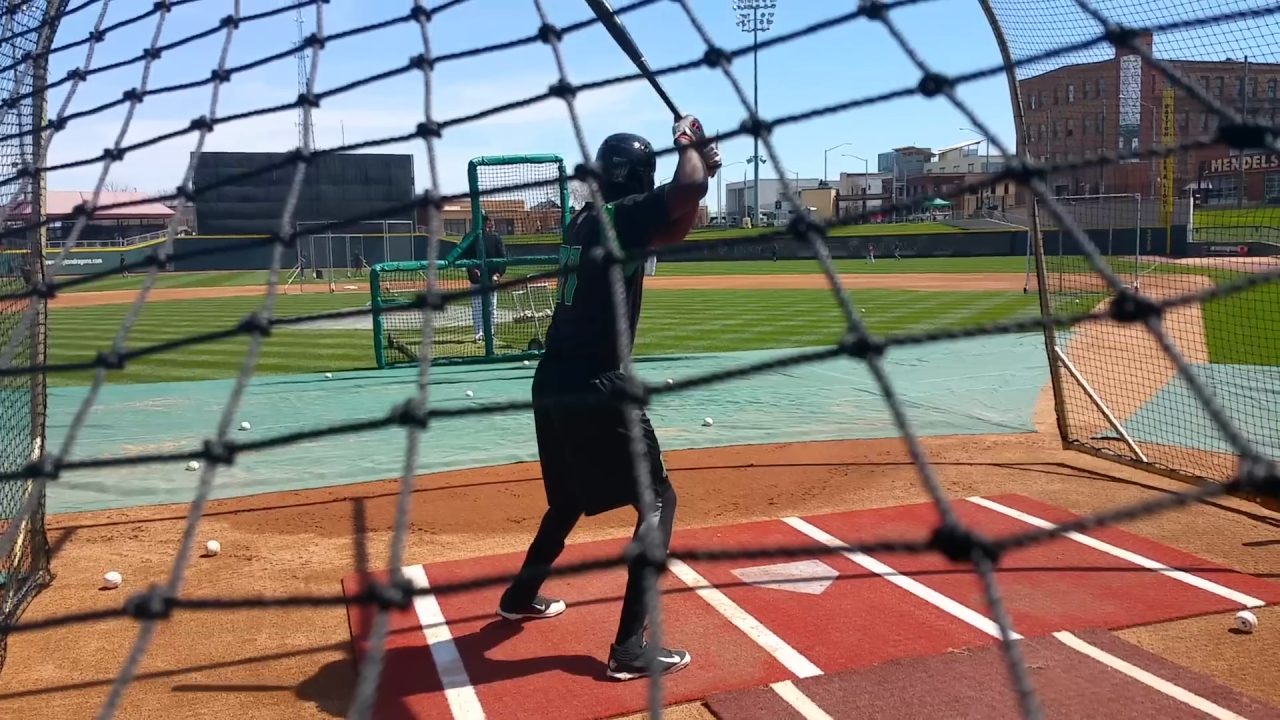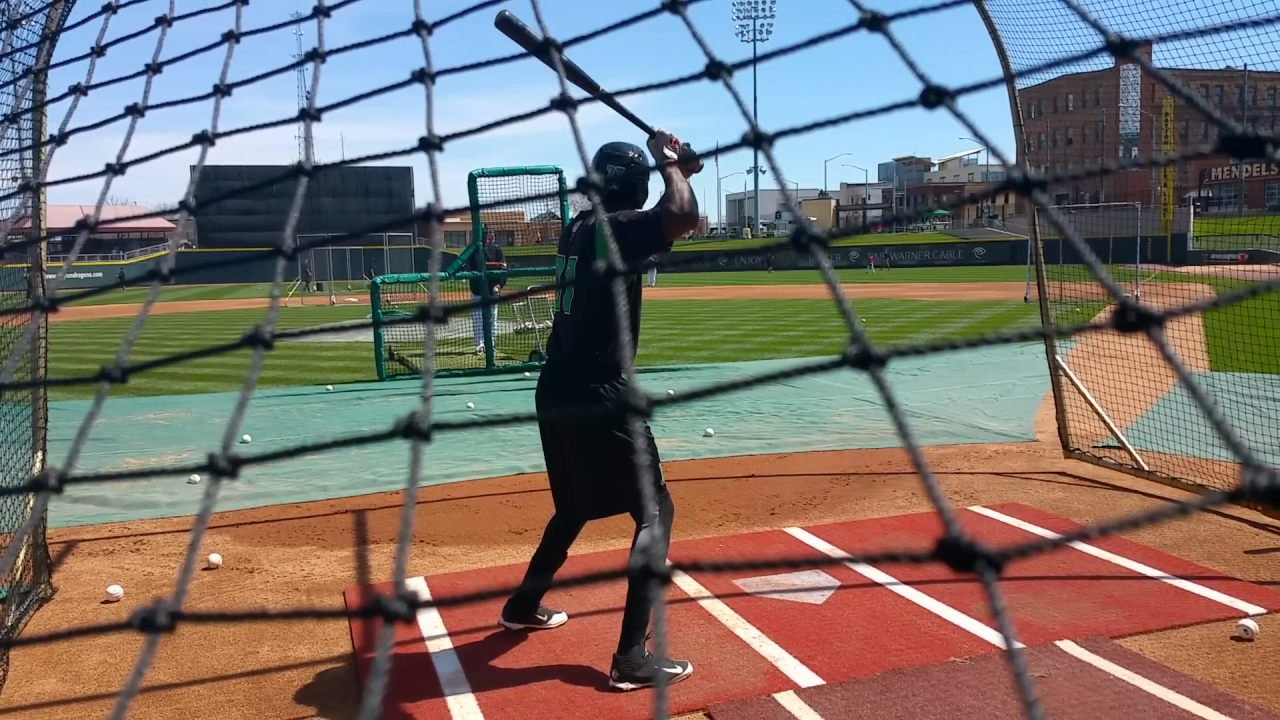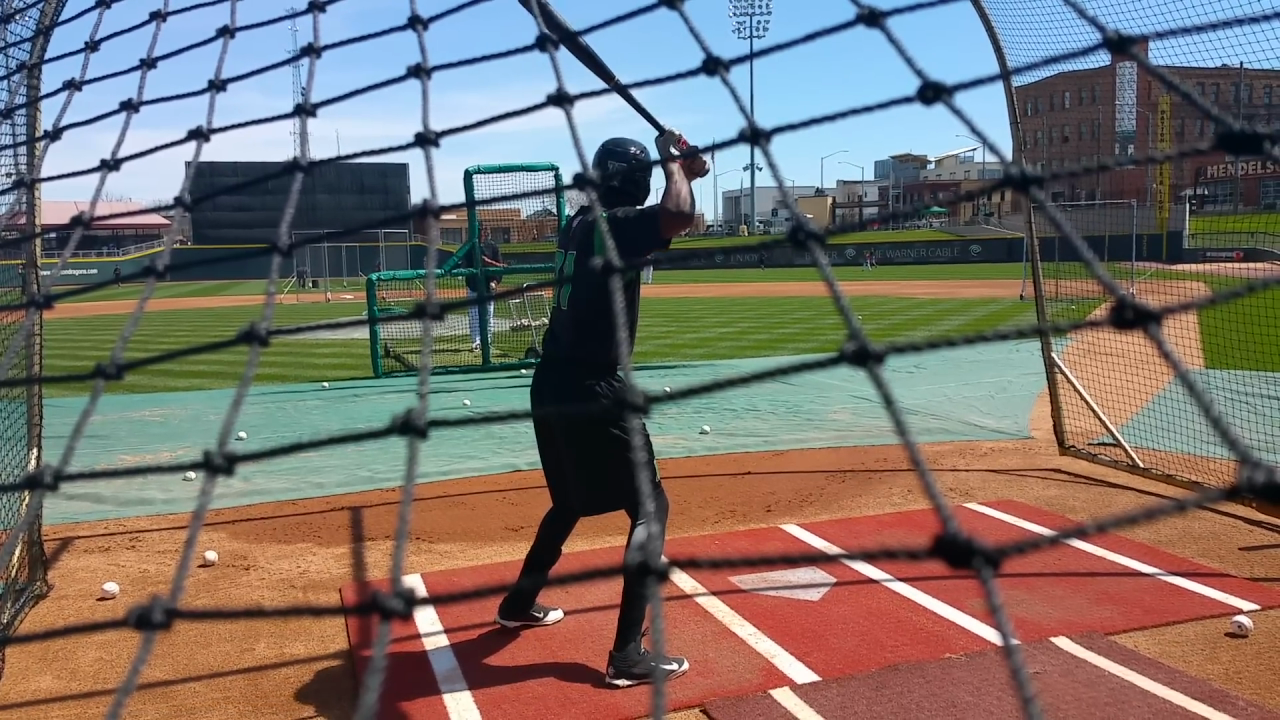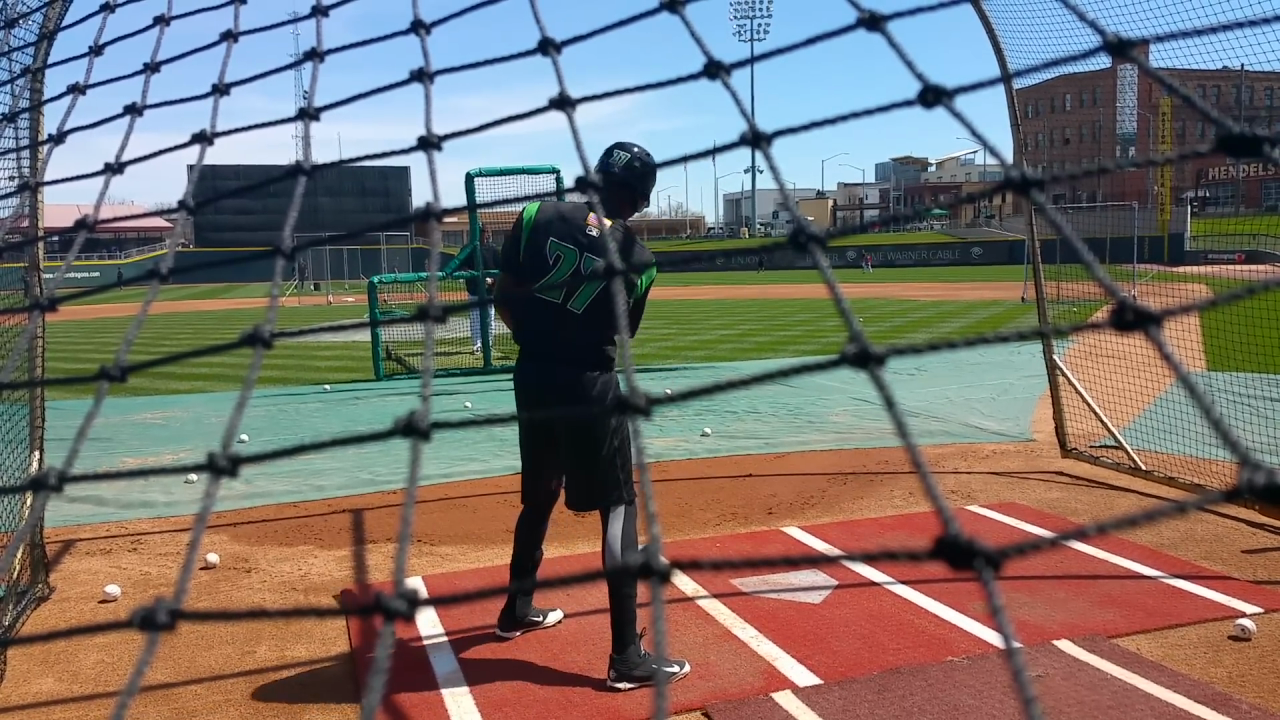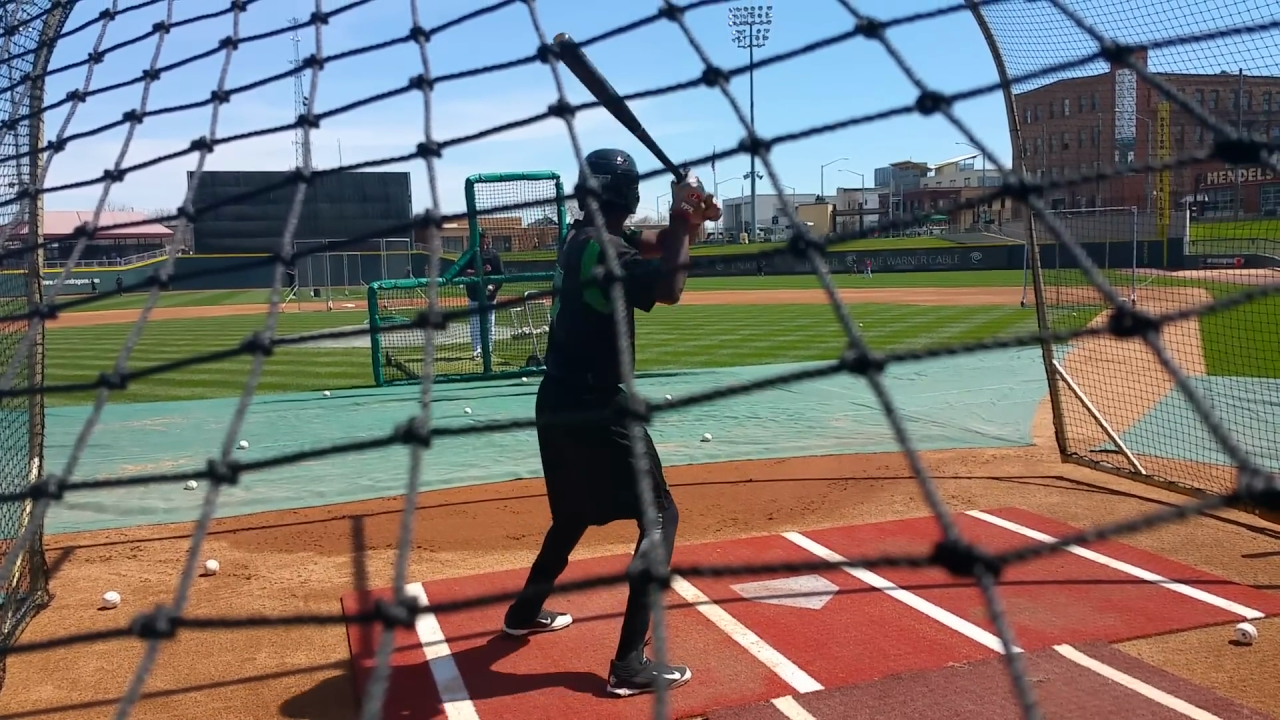
dt=1s
person 1, frame 1
left shoulder: (586, 219)
right shoulder: (618, 217)
left elbow: (674, 227)
right elbow: (689, 190)
left wrist: (699, 164)
right wrist: (689, 144)
left hip: (554, 380)
right hip: (594, 386)
left knee: (572, 495)
right knee: (657, 501)
left ankle: (522, 595)
right ankle: (631, 647)
person 1, frame 2
left shoulder: (579, 229)
right shoulder: (616, 228)
left elbow: (658, 223)
right elbow: (682, 217)
left wrist: (677, 173)
right wrist: (668, 163)
left hip: (556, 388)
right hip: (597, 395)
left knee: (576, 505)
right knee: (655, 511)
left ankle: (524, 605)
right ankle: (632, 658)
person 1, frame 3
left shoulder: (581, 223)
right shoulder: (614, 224)
left elbow: (661, 223)
right elbow: (679, 216)
left wrist: (684, 174)
right wrist: (672, 163)
left hip: (552, 383)
right hip: (593, 391)
left knee: (570, 501)
right knee: (649, 509)
left ankle: (520, 602)
right ankle: (628, 654)
person 1, frame 4
left shoulder: (539, 215)
right shoulder: (638, 260)
left elbow: (504, 298)
right elbow: (619, 330)
left hip: (533, 375)
right hip: (589, 384)
left knee: (538, 495)
right knee: (617, 508)
left ankle: (517, 609)
right ankle: (627, 657)
person 1, frame 5
left shoulder: (582, 238)
right shoulder: (601, 247)
left elbow: (653, 248)
right elbow: (666, 291)
left wrist: (686, 218)
right wrist: (682, 222)
left hip: (559, 398)
right hip: (594, 405)
left knee: (577, 511)
right knee: (660, 516)
left ankle: (526, 610)
right ankle: (630, 663)
